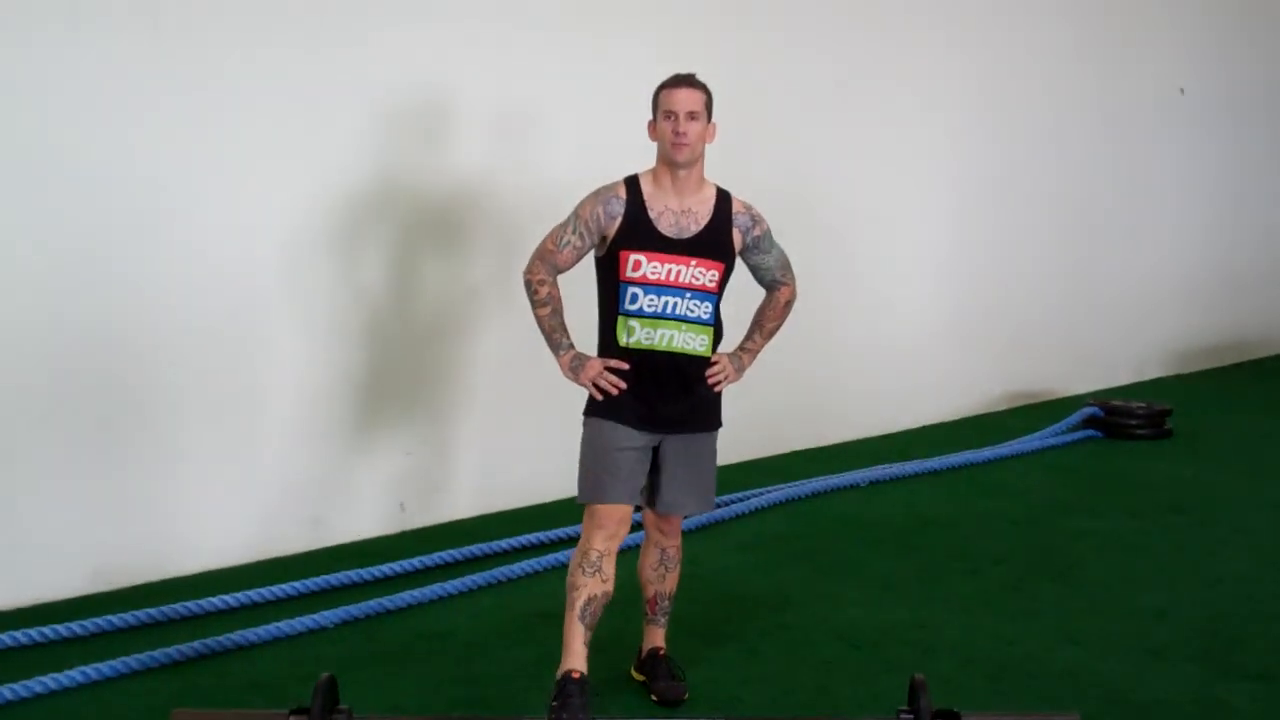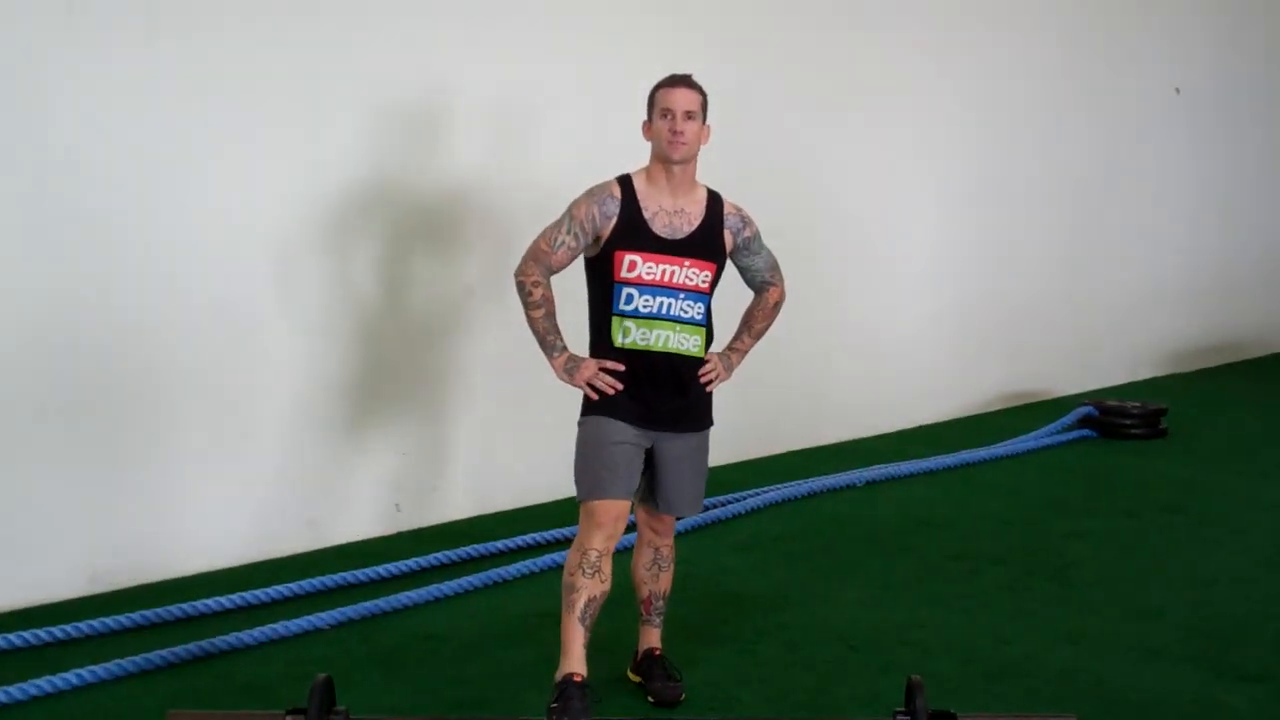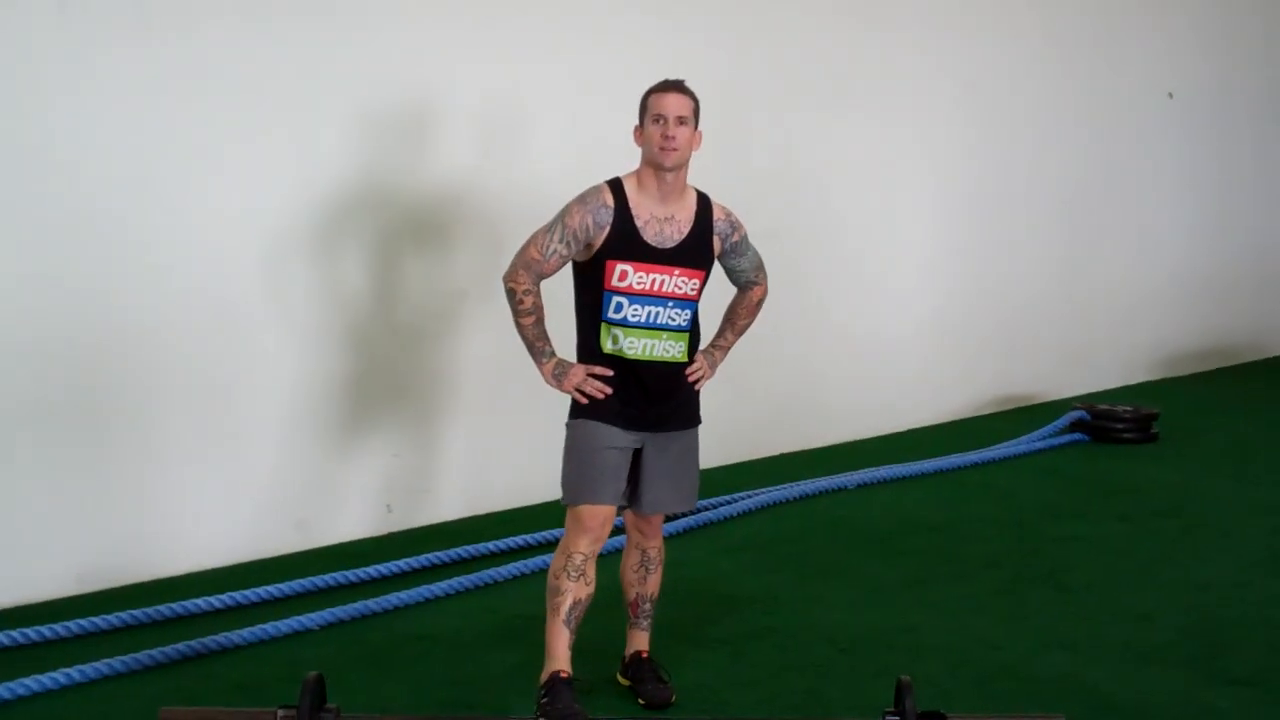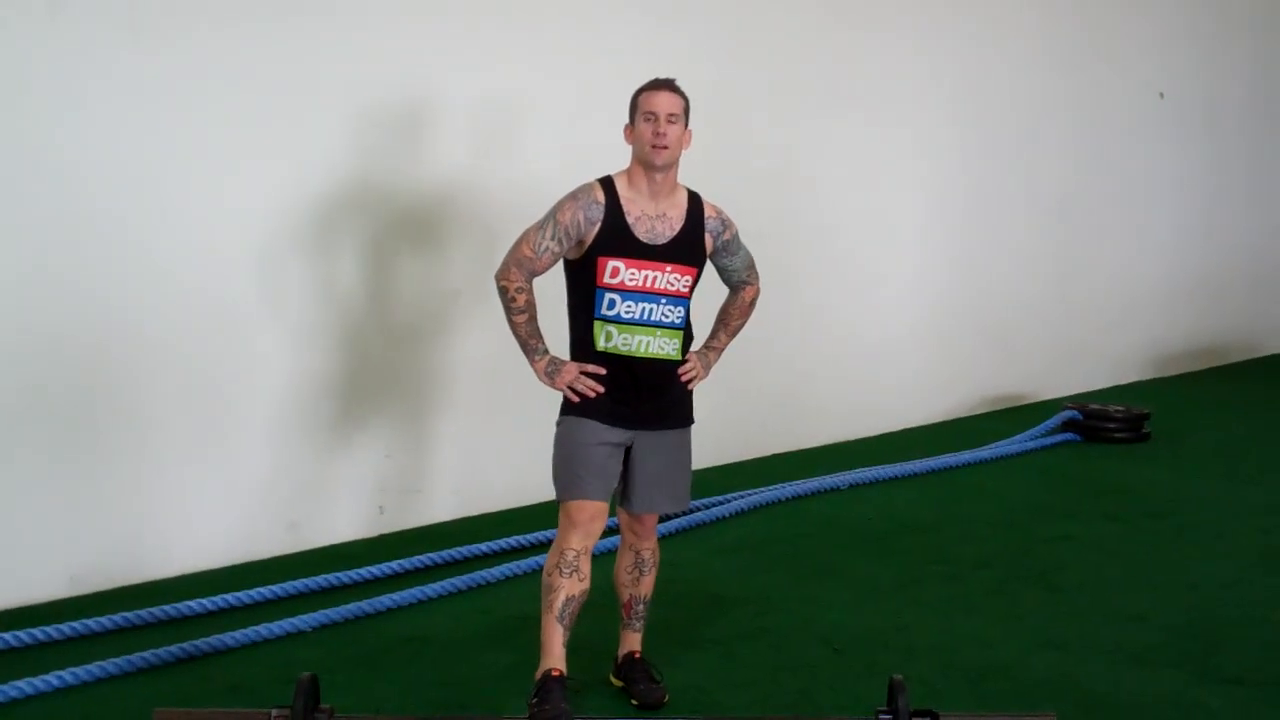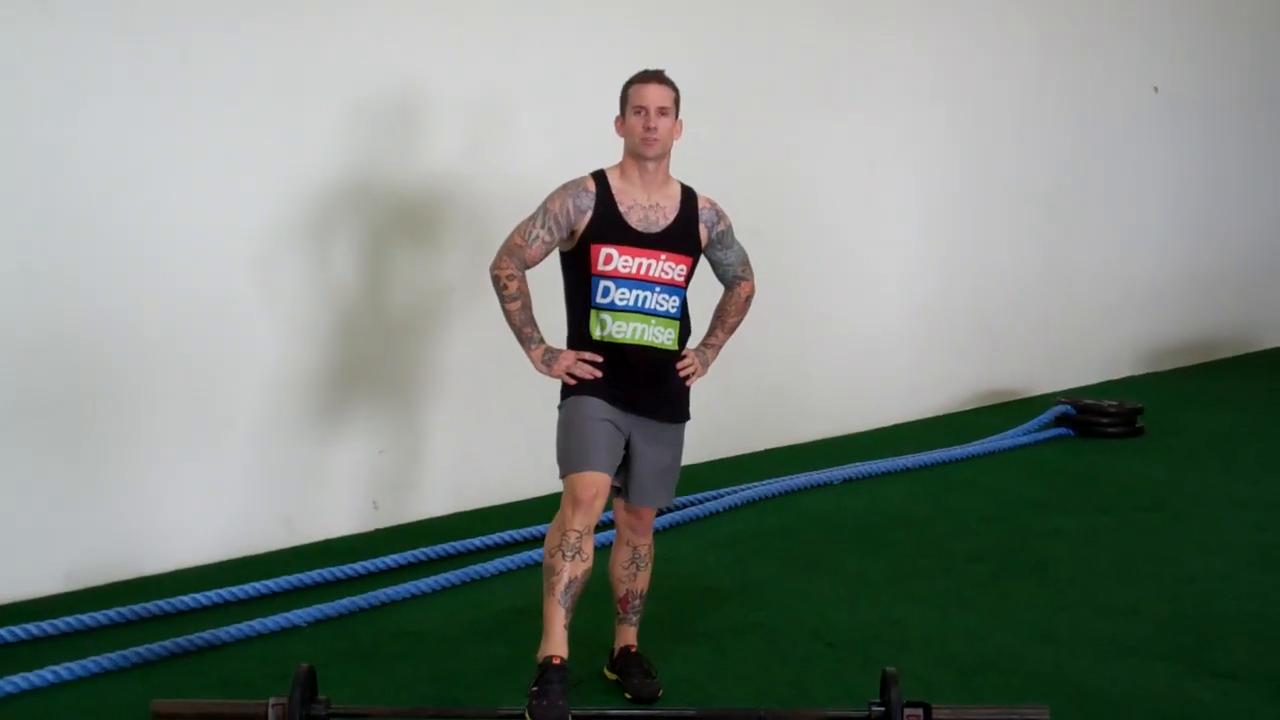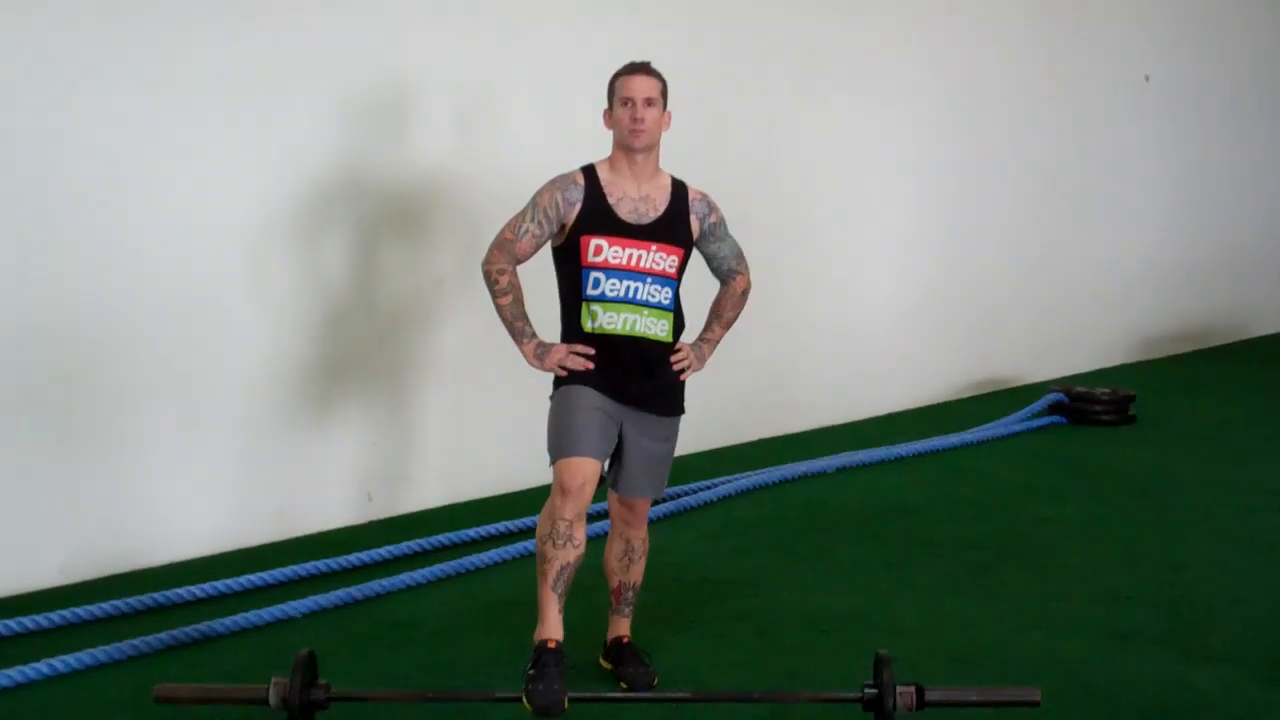
dt=0.3s
person 1, frame 1
left shoulder: (738, 218)
right shoulder: (612, 204)
left elbow: (783, 285)
right elbow: (539, 271)
left wrist: (743, 357)
right wrist: (567, 357)
left hip: (693, 405)
right hip: (620, 401)
left knee: (666, 526)
right knee: (604, 528)
left ankle: (653, 651)
person 1, frame 2
left shoulder: (728, 219)
right shoulder: (606, 203)
left elbow: (771, 287)
right elbow: (531, 271)
left wrist: (732, 356)
right wrist: (560, 358)
left hip: (685, 404)
right hip: (616, 399)
left knee: (659, 526)
right knee: (602, 524)
left ankle: (649, 652)
person 1, frame 3
left shoulder: (719, 223)
right shoulder: (597, 209)
left elbow: (755, 285)
right elbow: (519, 276)
left wrist: (715, 354)
right wrist: (550, 365)
left hip: (673, 406)
right hip: (604, 401)
left knee: (648, 527)
right knee: (587, 530)
left ankle: (638, 655)
person 1, frame 4
left shoulder: (710, 221)
right shoulder: (588, 206)
left elbow: (747, 285)
right elbow: (512, 273)
left wrist: (709, 355)
right wrist: (543, 362)
left hip: (666, 406)
right hip: (596, 401)
left knee: (642, 528)
right knee: (580, 526)
left ankle: (631, 655)
person 1, frame 5
left shoulder: (703, 213)
right shoulder: (582, 197)
left elbow: (742, 283)
right elbow: (506, 264)
left wrist: (708, 351)
right wrist: (539, 351)
left hip: (663, 396)
right hip: (595, 388)
left knee: (639, 520)
right knee: (584, 499)
left ankle: (626, 648)
right ankle: (552, 660)
person 1, frame 6
left shoulder: (694, 206)
right shoulder: (570, 192)
left elbow: (737, 276)
right elbow: (498, 260)
left wrist: (705, 346)
right wrist: (530, 345)
left hip: (657, 388)
right hip: (587, 377)
left knee: (632, 511)
right knee: (574, 486)
left ankle: (620, 637)
right ankle: (548, 641)
